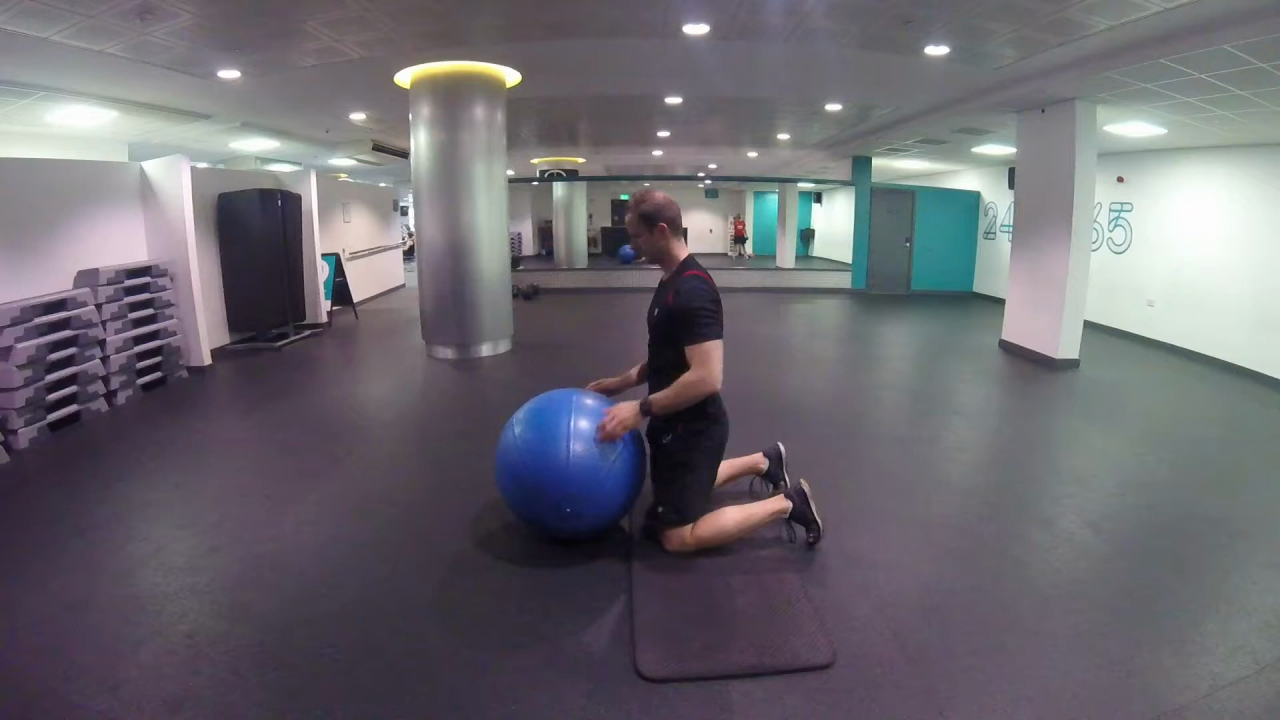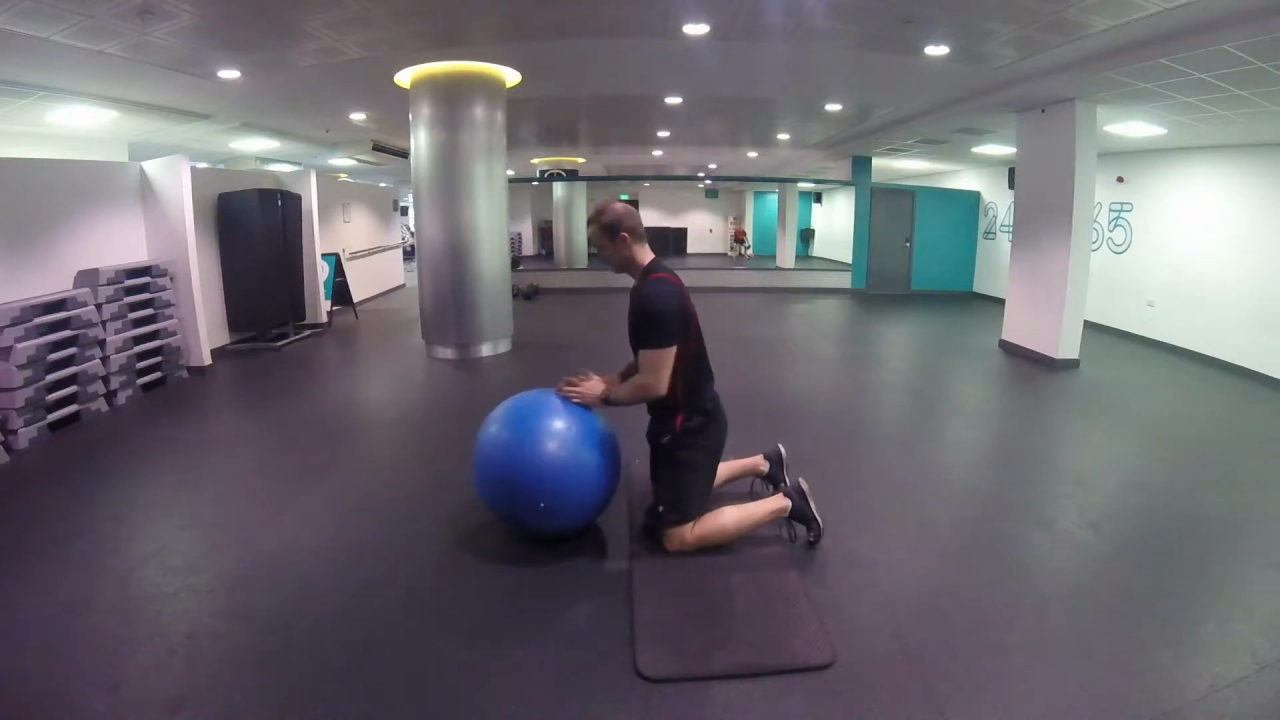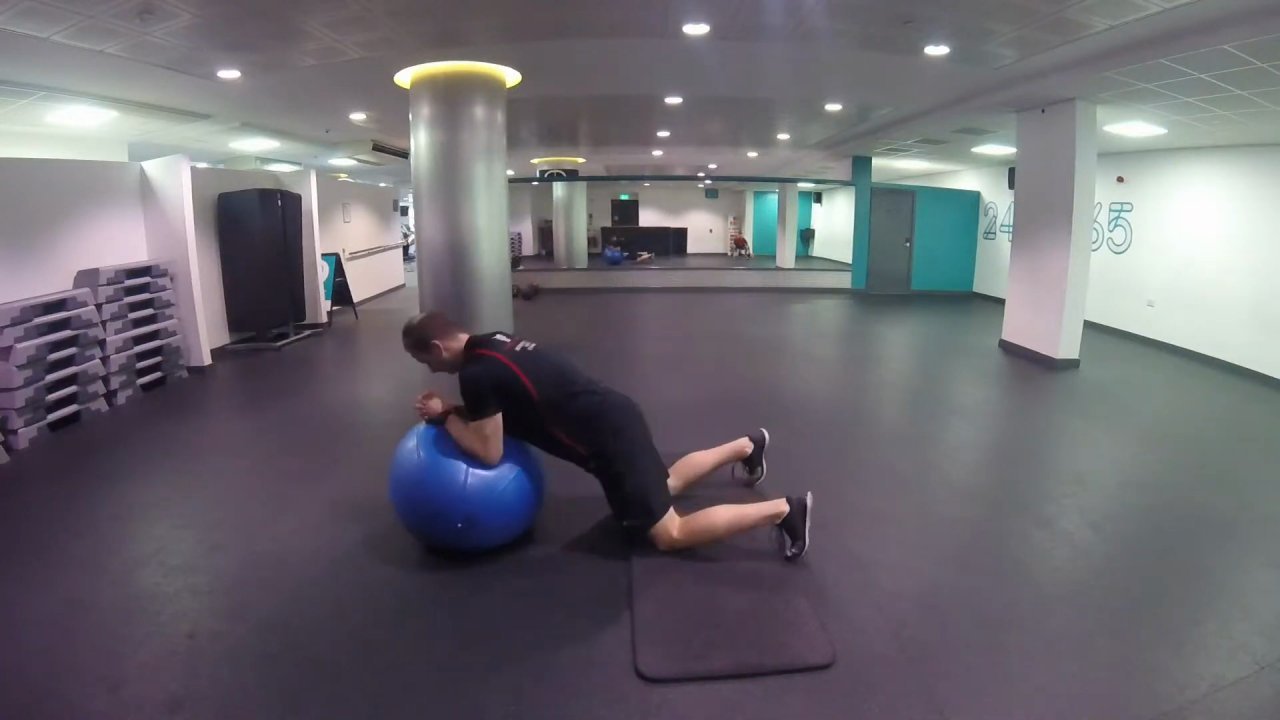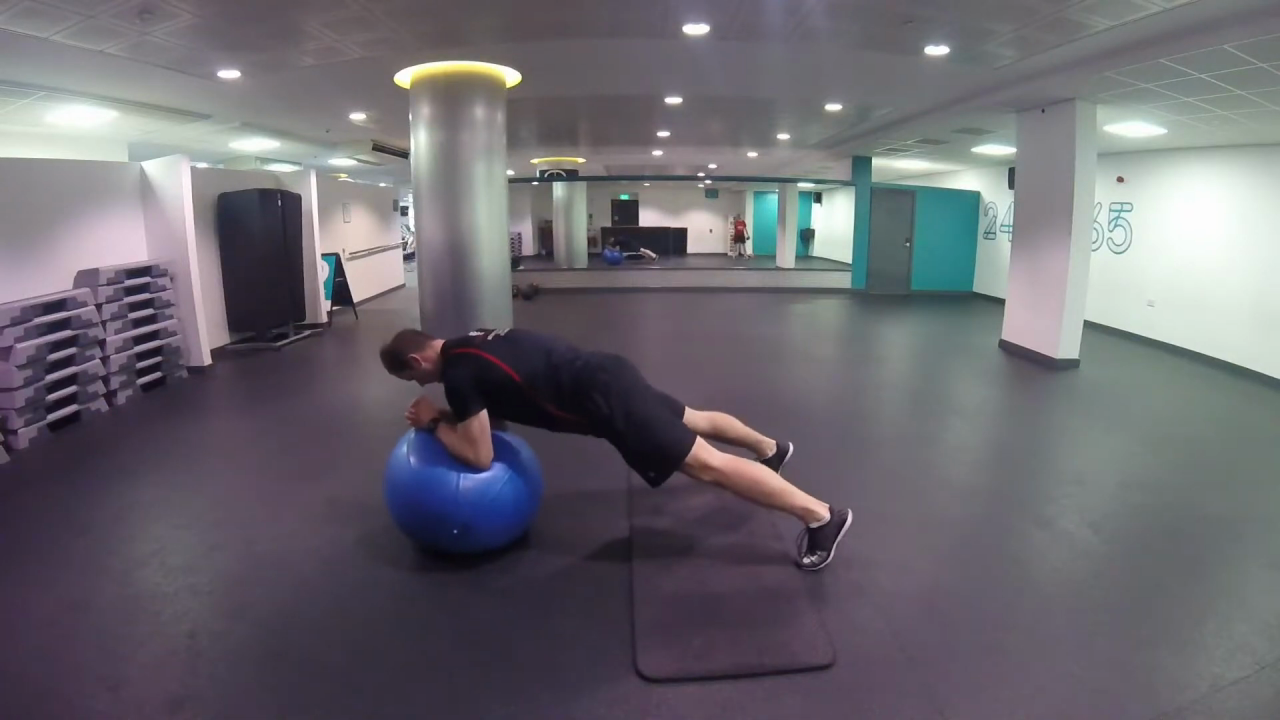
dt=1s
person 1, frame 1
left shoulder: (691, 292)
right shoulder: (673, 280)
left elbow: (706, 378)
left wrist: (640, 410)
right wrist: (625, 379)
left hip: (692, 426)
right hip: (679, 420)
left knee: (676, 536)
right knee: (681, 484)
left ankle: (785, 503)
right ankle: (763, 462)
person 1, frame 2
left shoulder: (654, 296)
right shoulder: (657, 283)
left elbow: (653, 385)
left wrist: (602, 394)
right wrist: (606, 381)
left hip: (689, 423)
right hip: (691, 415)
left knee: (678, 535)
right knee: (679, 484)
left ankle: (786, 503)
right ankle: (763, 463)
person 1, frame 3
left shoulder: (476, 373)
right shoulder: (492, 344)
left elbow: (489, 452)
right elbow: (498, 412)
left wrist: (445, 418)
right wrist: (454, 409)
left hip: (610, 437)
right hip: (615, 417)
left knee: (672, 534)
right knee: (667, 484)
left ankle: (785, 509)
right ankle: (747, 445)
person 1, frame 4
left shoulder: (458, 374)
right shoulder: (471, 344)
left elbow: (479, 456)
right elbow: (494, 403)
left wrist: (433, 423)
right wrist: (450, 416)
left hip: (605, 401)
right hip: (608, 375)
left knee: (707, 463)
right knee: (695, 421)
left ankle: (821, 516)
right ankle: (771, 449)
